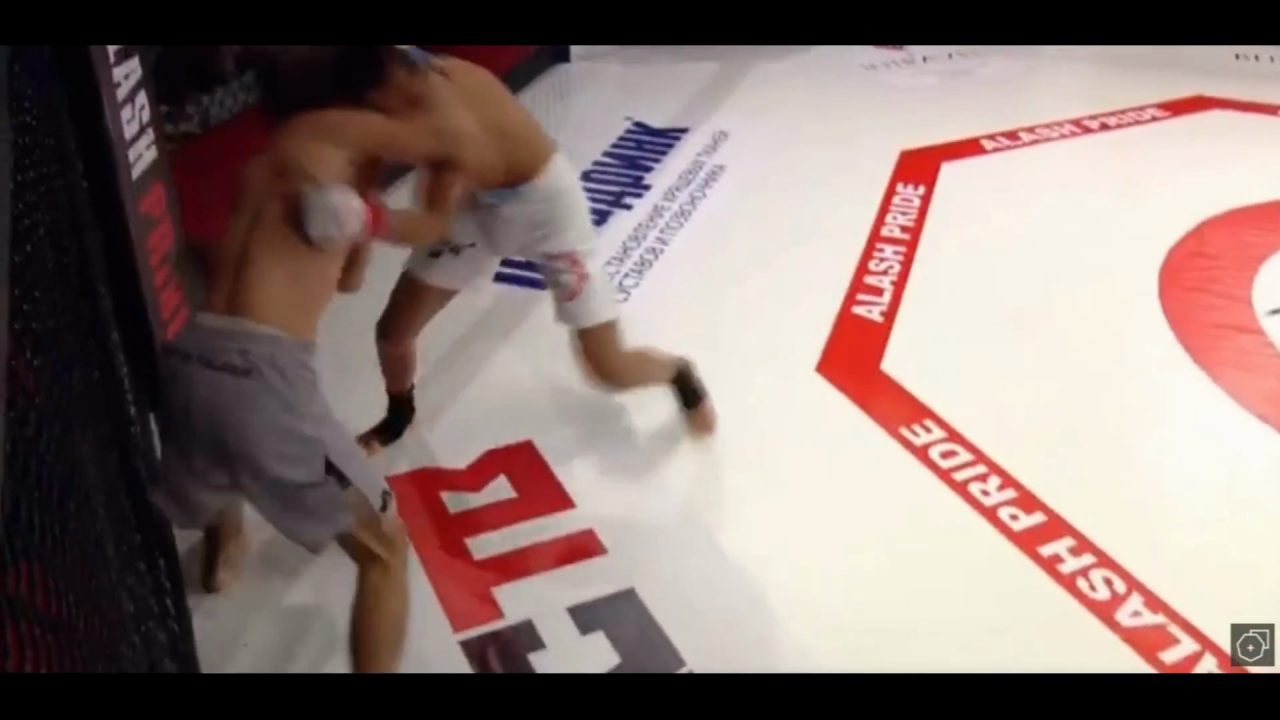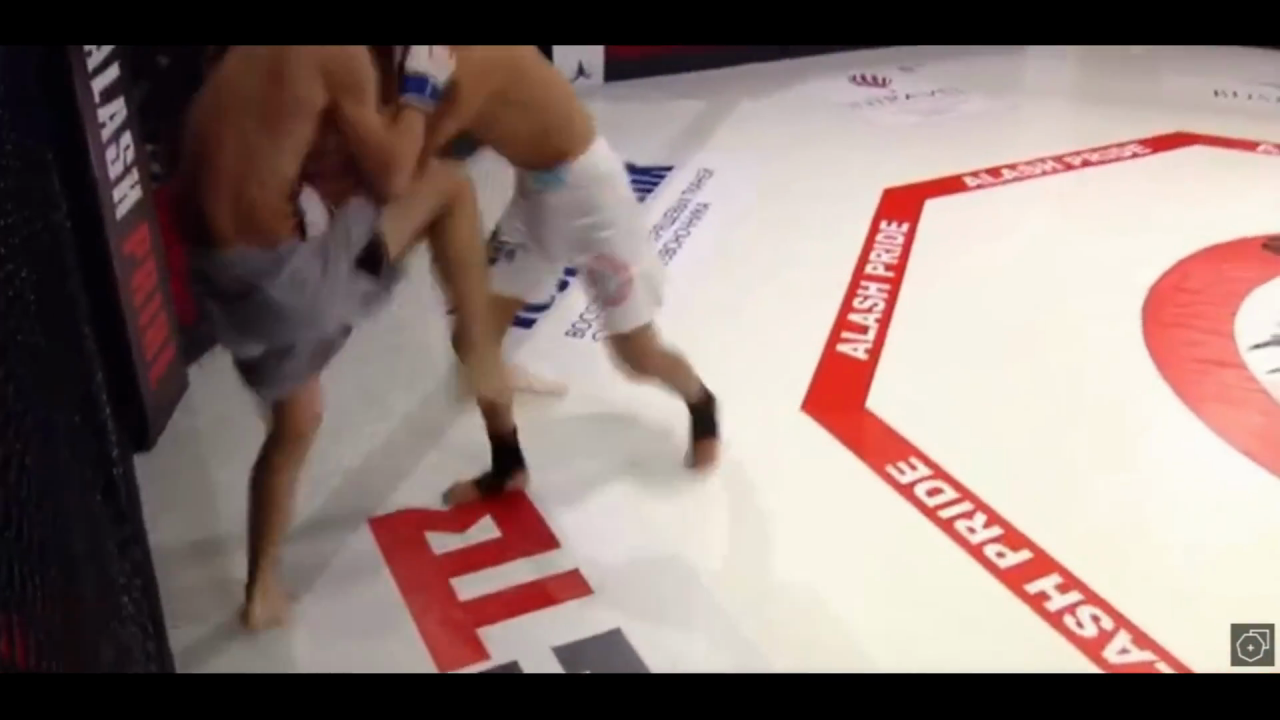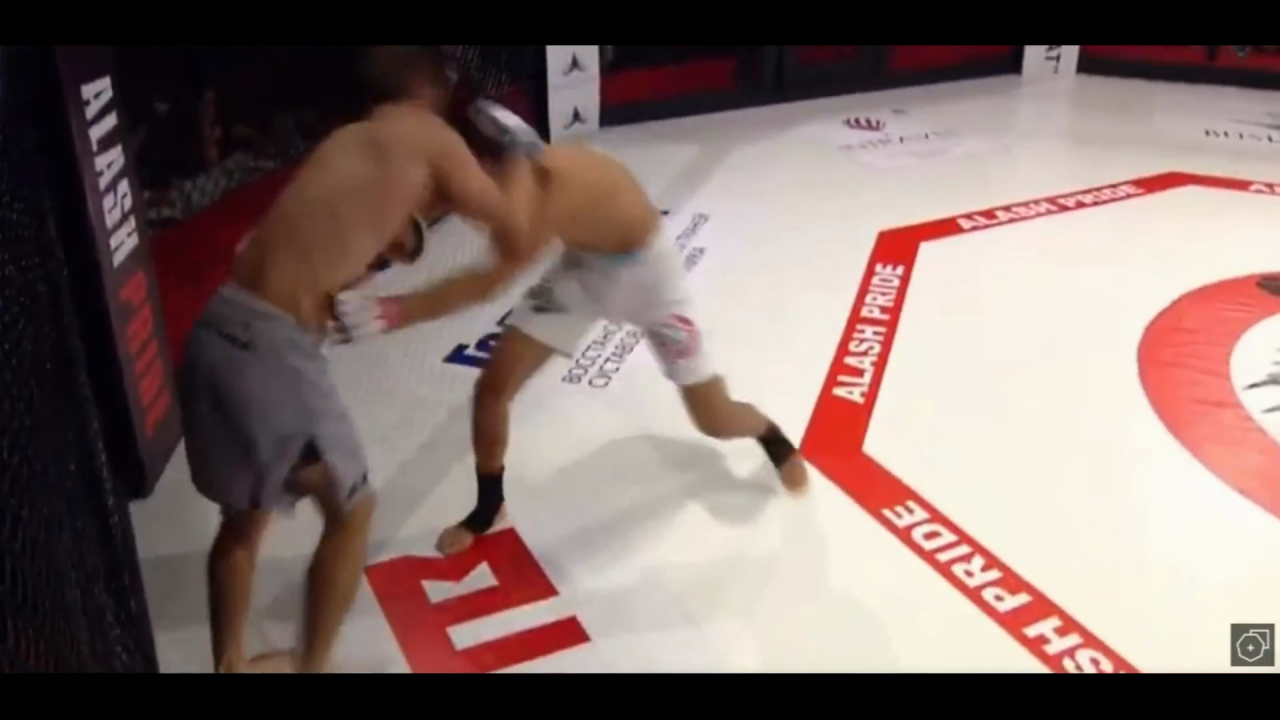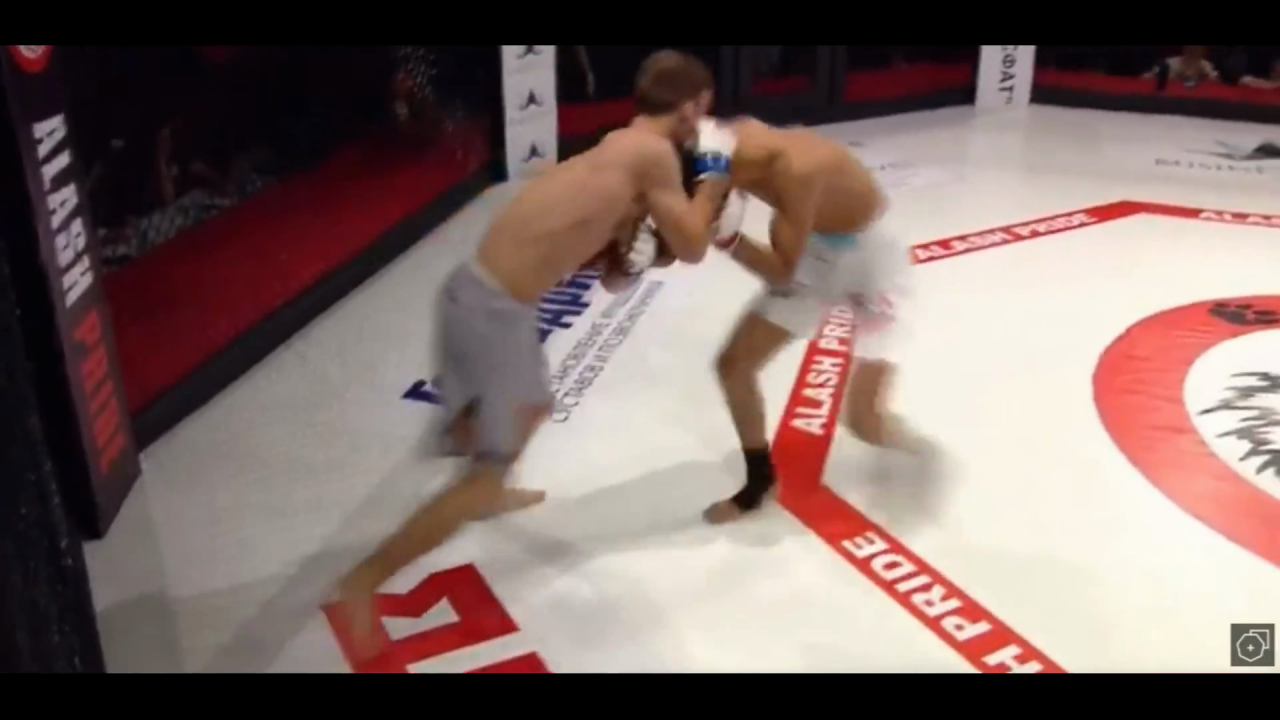
dt=0.5s
person 1, frame 1
left shoulder: (268, 162)
right shoulder: (328, 135)
left elbow: (347, 280)
right elbow: (452, 141)
left wrist: (360, 215)
left hip: (187, 369)
right hip: (260, 379)
left knee: (229, 478)
right knee: (386, 551)
left ankle: (221, 560)
person 1, frame 2
left shoulder: (246, 59)
right shoulder: (336, 56)
right elbow: (393, 179)
right wrist: (419, 94)
left hip: (221, 285)
right hip: (283, 278)
left knee: (296, 426)
right knee: (450, 187)
left ankle: (262, 592)
right ankle: (483, 360)
person 1, frame 3
left shoulder: (346, 140)
right shoulder: (426, 136)
right elbow: (512, 230)
left hip: (216, 327)
right hip: (272, 347)
left knee: (247, 514)
right knee: (352, 515)
left ankle: (232, 666)
right ankle: (308, 669)
person 1, frame 4
left shoulder: (618, 146)
right shoulder: (655, 152)
right elbow: (690, 245)
right wrist: (715, 175)
left hip: (478, 293)
right hip: (492, 316)
left knee: (531, 405)
right knee: (485, 480)
left ankle: (492, 492)
right ankle: (358, 588)
person 2, frame 1
left shoulder: (431, 95)
left hip: (545, 201)
right hip: (482, 200)
left knee: (607, 370)
right knee: (393, 329)
left ankle: (683, 381)
right ankle: (399, 414)
person 2, frame 2
left shoulder: (468, 75)
left hip: (589, 191)
right hip: (535, 189)
left knee: (639, 356)
left ankle: (701, 405)
right ankle: (507, 466)
person 2, frame 3
left shoulder: (561, 191)
right shoulder: (501, 170)
left elbow: (488, 282)
left wrist: (389, 312)
left hip: (646, 268)
right hip: (582, 263)
left knee: (716, 419)
right knee: (491, 389)
left ankle: (773, 438)
right ankle: (488, 508)
person 2, frame 4
left shoulder: (796, 169)
right shoulder: (739, 141)
left elbow: (782, 270)
left wrist: (726, 235)
left hip: (870, 255)
right hip: (818, 250)
left knee: (861, 419)
right knee: (733, 366)
left ankle: (905, 447)
right ankle: (759, 483)
